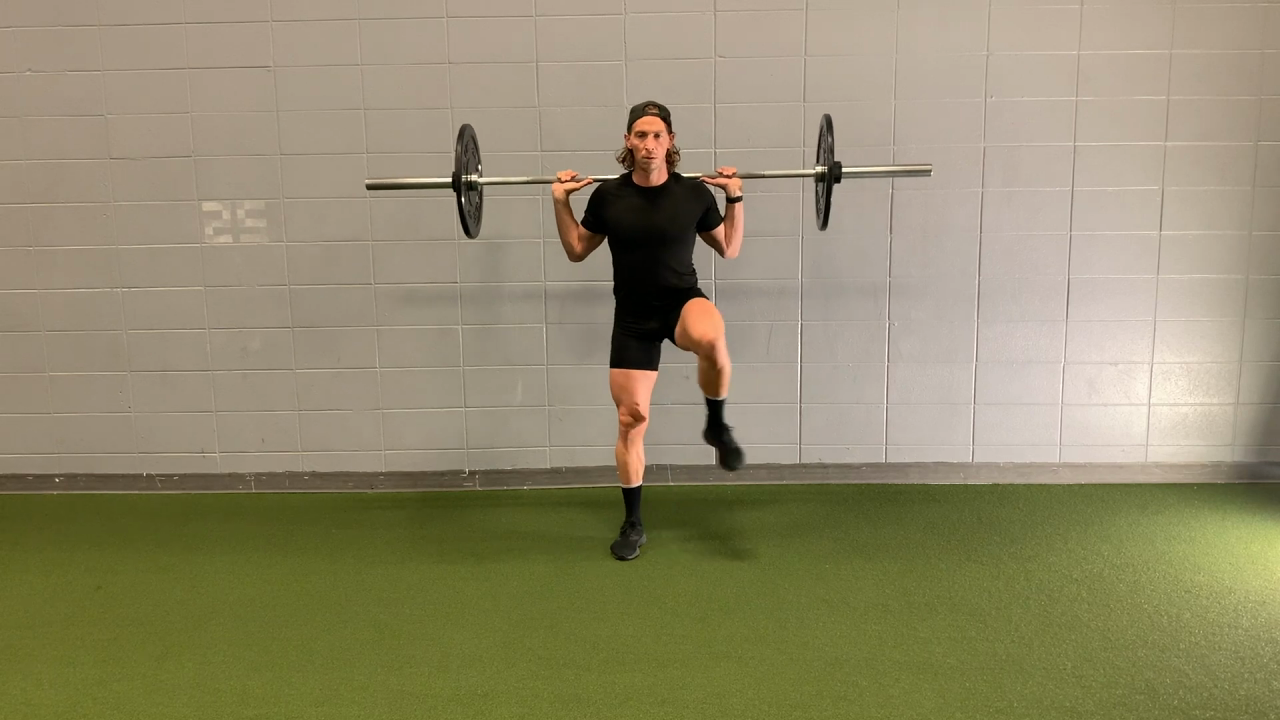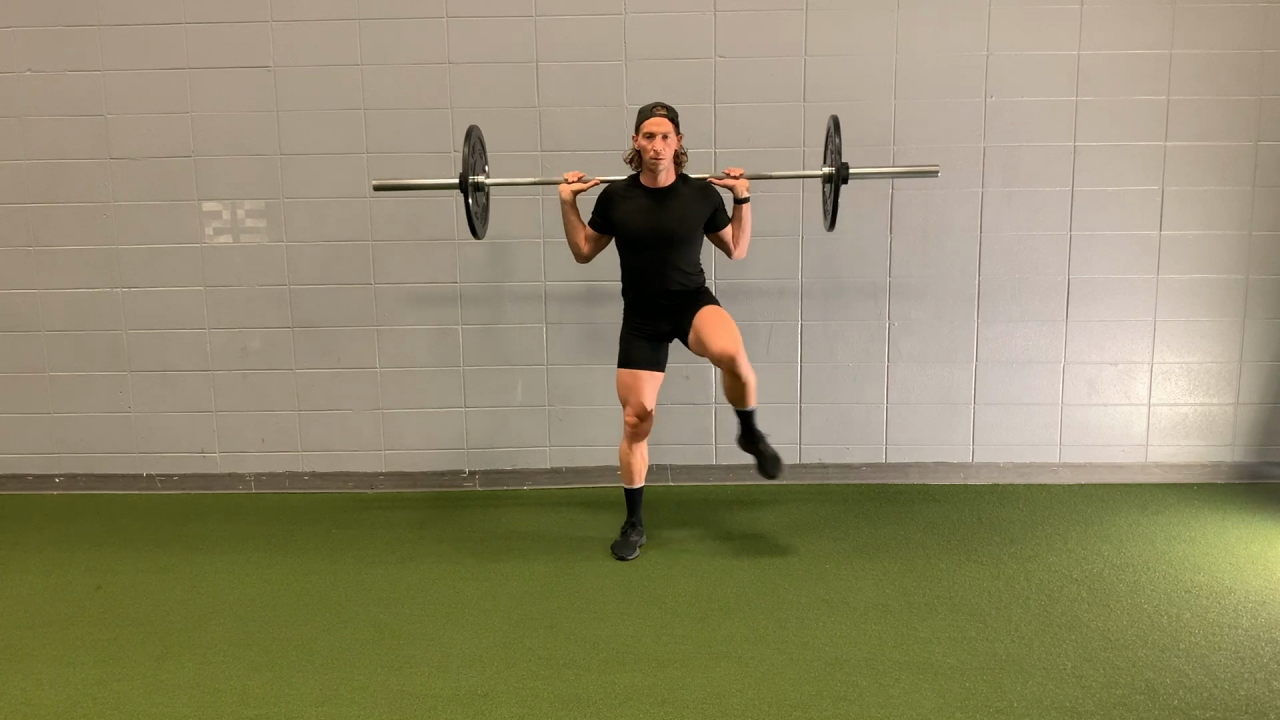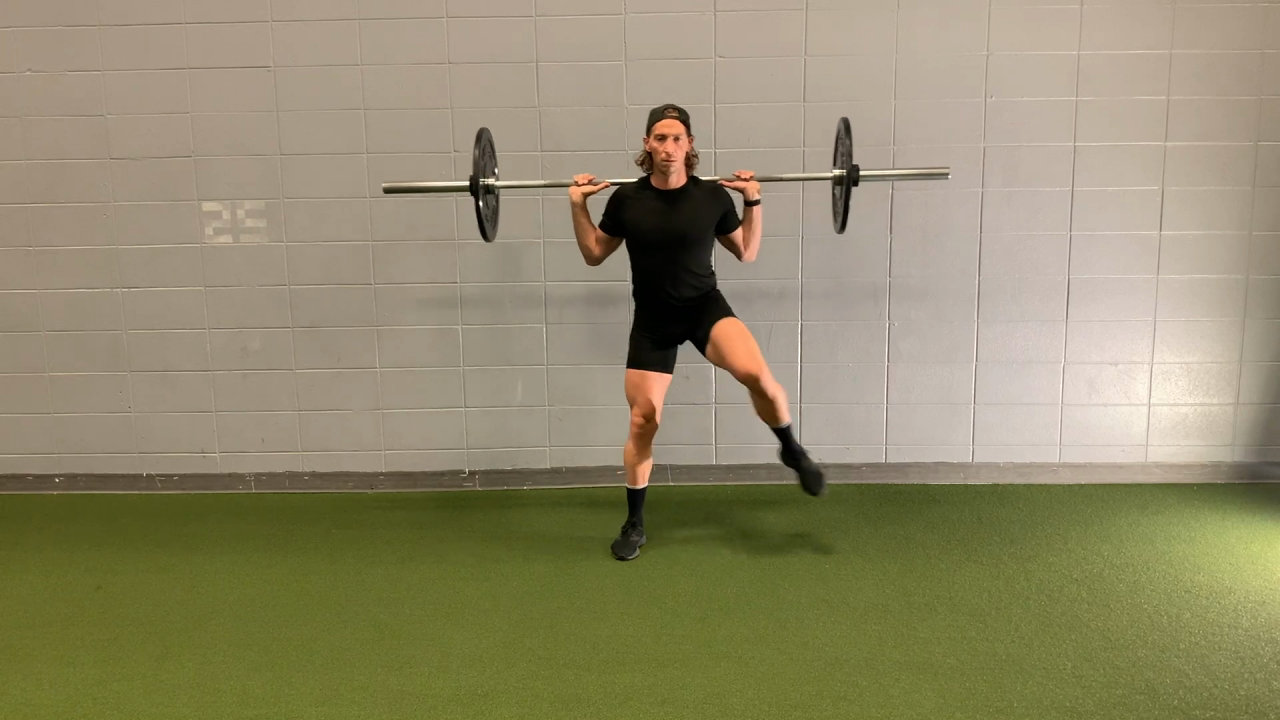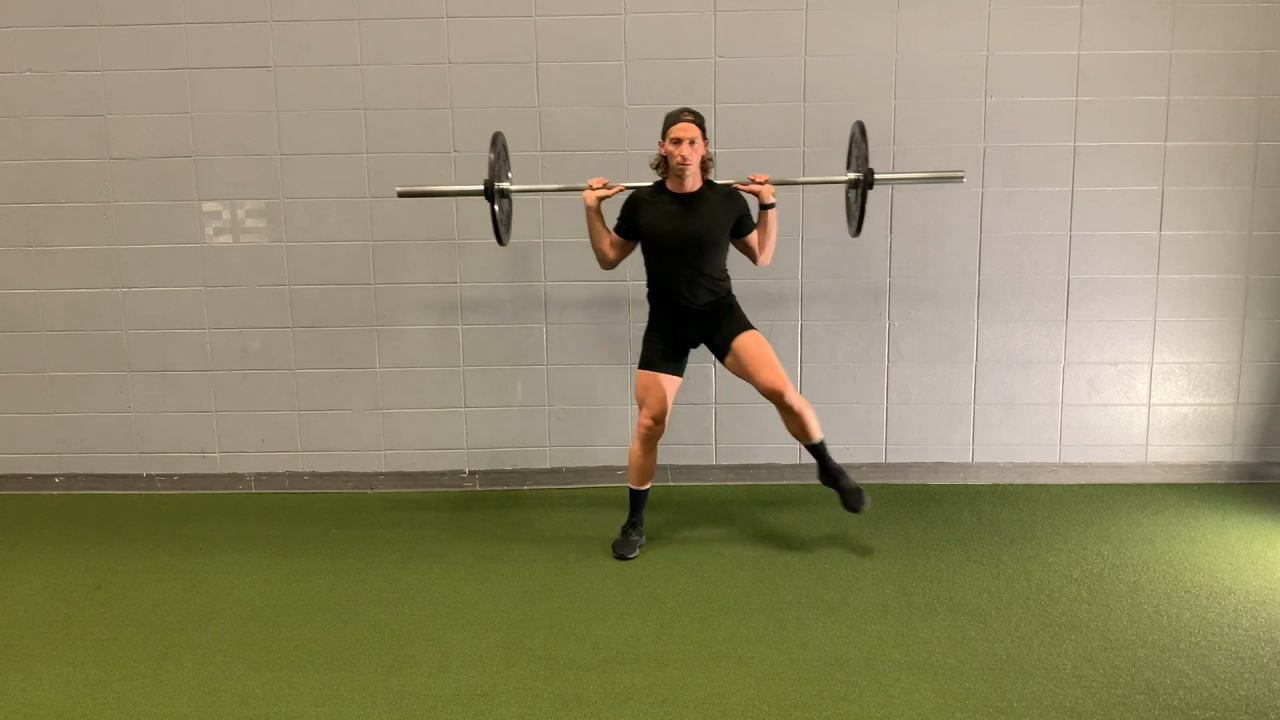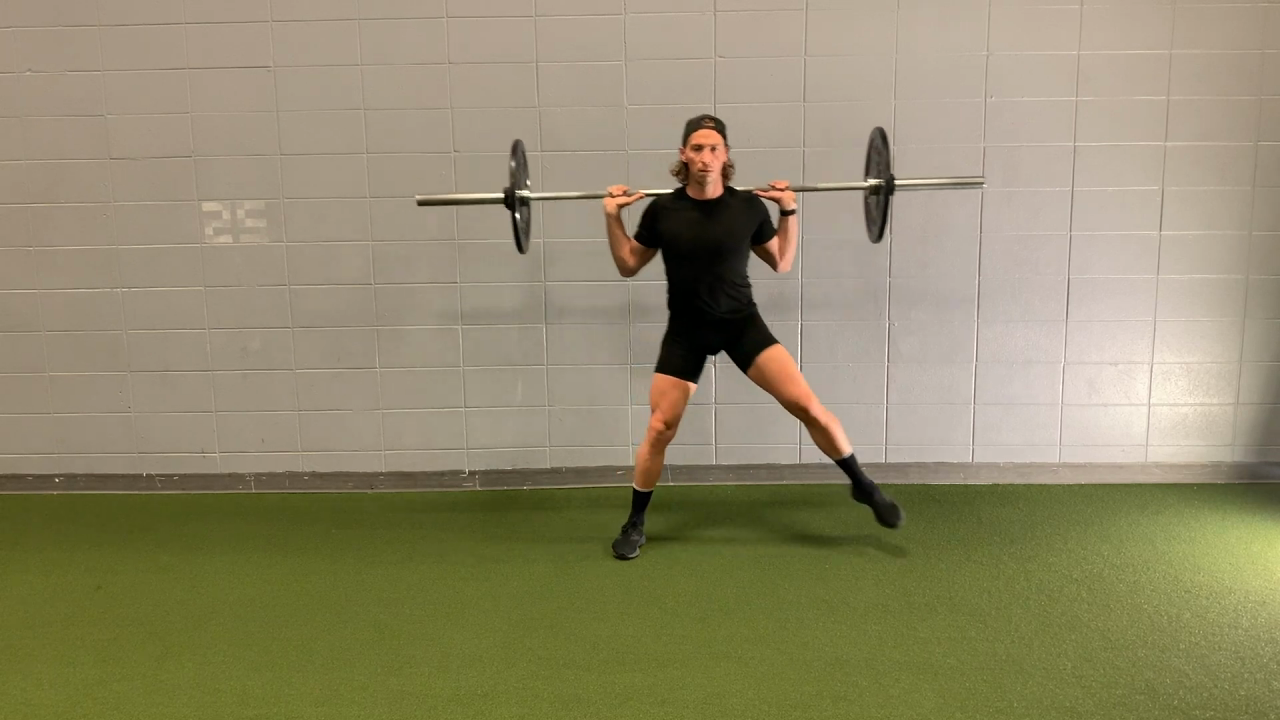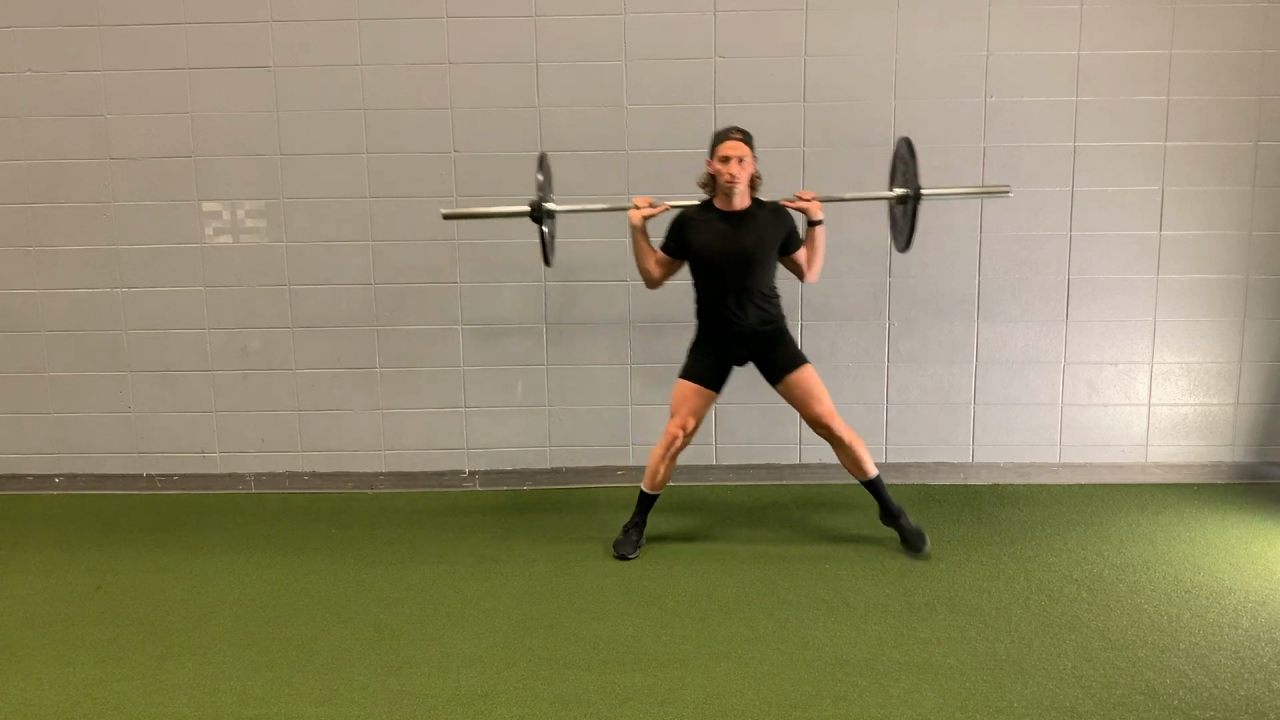
dt=0.1s
person 1, frame 1
left shoulder: (693, 193)
right shoulder: (607, 196)
left elbow: (729, 248)
right elbow: (577, 250)
left wrist: (735, 197)
right wrist: (560, 201)
left hip: (683, 300)
right hip: (632, 317)
left knee: (711, 340)
right knee: (630, 422)
left ankle: (717, 426)
right ankle: (633, 524)
person 1, frame 2
left shoulder: (700, 194)
right shoulder: (615, 197)
left elbow: (736, 250)
right elbow: (584, 251)
left wrist: (741, 199)
right wrist: (566, 202)
left hip: (692, 301)
right hip: (641, 317)
left knee: (731, 353)
right knee: (636, 419)
left ankle: (751, 434)
right ankle: (633, 523)
person 1, frame 3
left shoulder: (712, 196)
right shoulder: (626, 198)
left elbow: (747, 252)
right elbow: (594, 254)
left wrist: (753, 201)
right wrist: (577, 205)
left hip: (704, 307)
right hip: (652, 320)
left knee: (756, 373)
right knee: (643, 421)
left ankle: (791, 449)
right ankle: (634, 523)
person 1, frame 4
left shoulder: (727, 200)
right shoulder: (641, 203)
left elbow: (761, 256)
right elbow: (608, 259)
left wrist: (768, 205)
right wrist: (592, 210)
left hip: (720, 313)
right hip: (666, 323)
left knee: (779, 390)
right knee: (650, 423)
left ankle: (831, 470)
right ankle: (634, 524)
person 1, frame 5
left shoulder: (747, 206)
right shoulder: (662, 209)
left elbow: (781, 262)
right elbow: (628, 266)
left wrist: (788, 211)
right wrist: (612, 217)
left hip: (740, 322)
right hip: (686, 331)
left knee: (805, 404)
right knee: (660, 427)
left ankle: (863, 487)
right ankle: (634, 523)
person 1, frame 6
left shoulder: (778, 217)
right shoulder: (692, 222)
left elbow: (808, 272)
right elbow: (654, 278)
left wrist: (814, 222)
right wrist: (638, 230)
left hip: (769, 336)
right hip: (716, 340)
left knee: (827, 423)
right knee: (676, 433)
left ankle: (891, 512)
right ankle: (636, 525)
